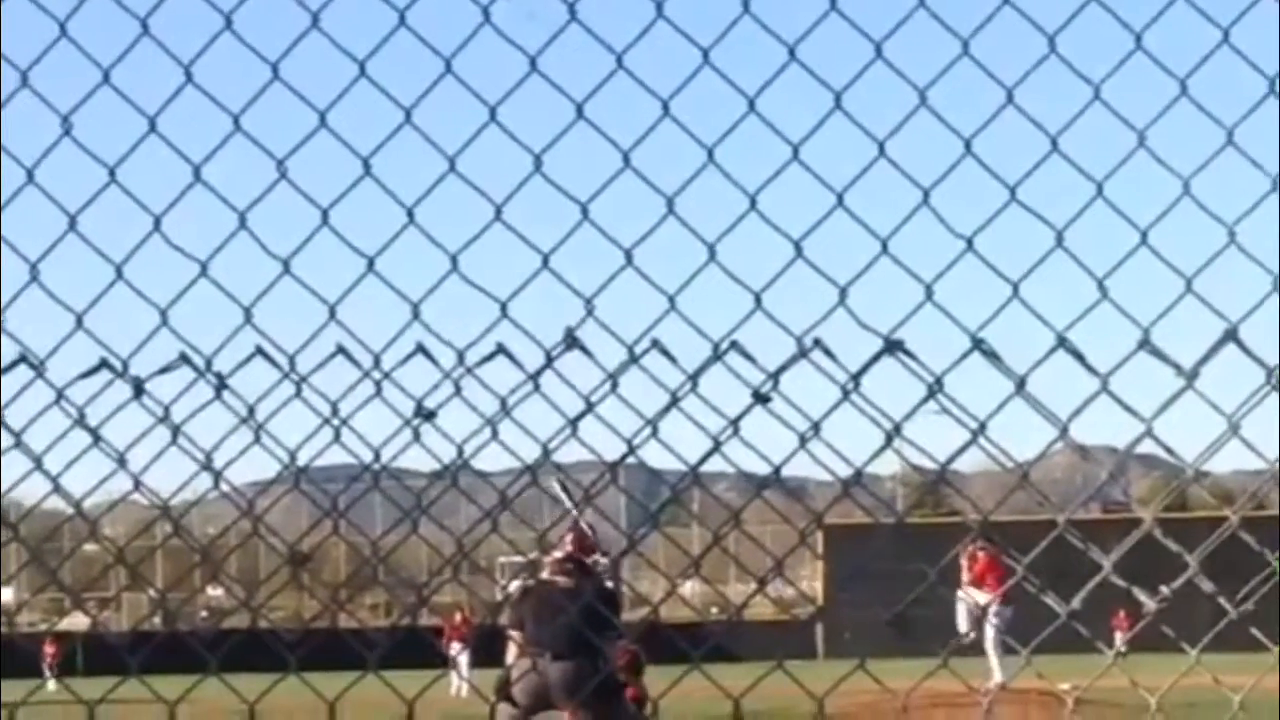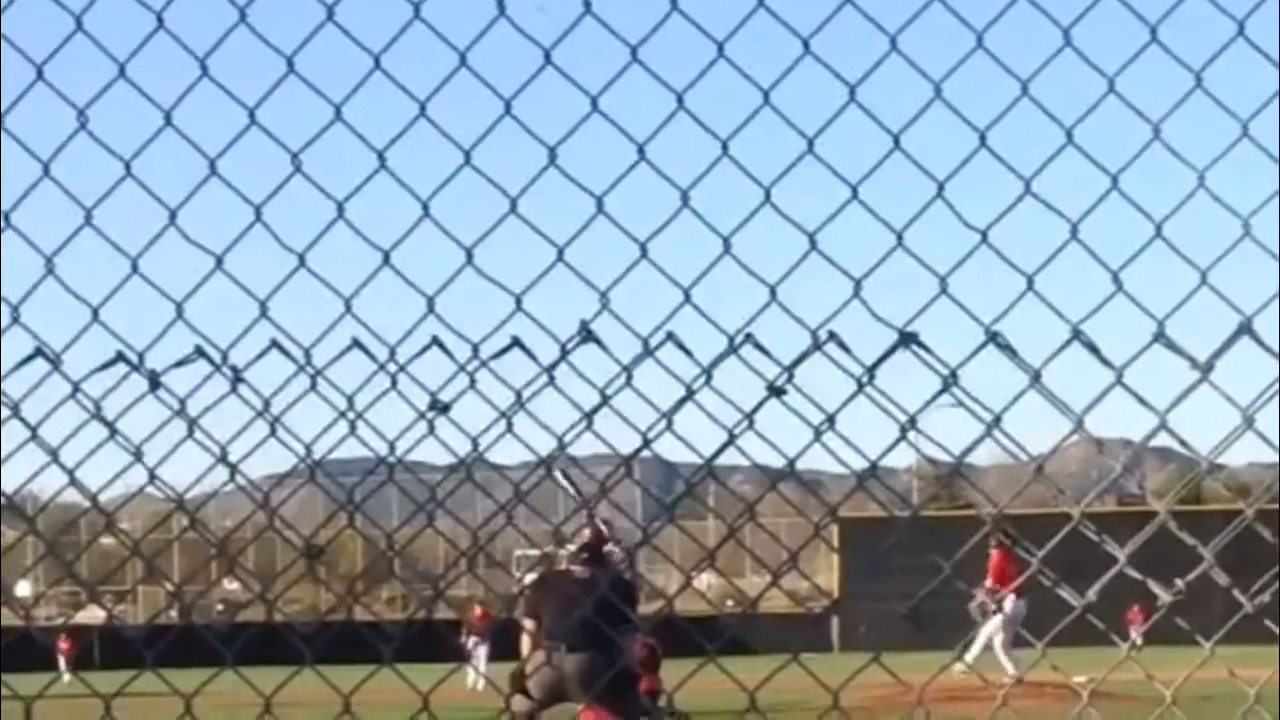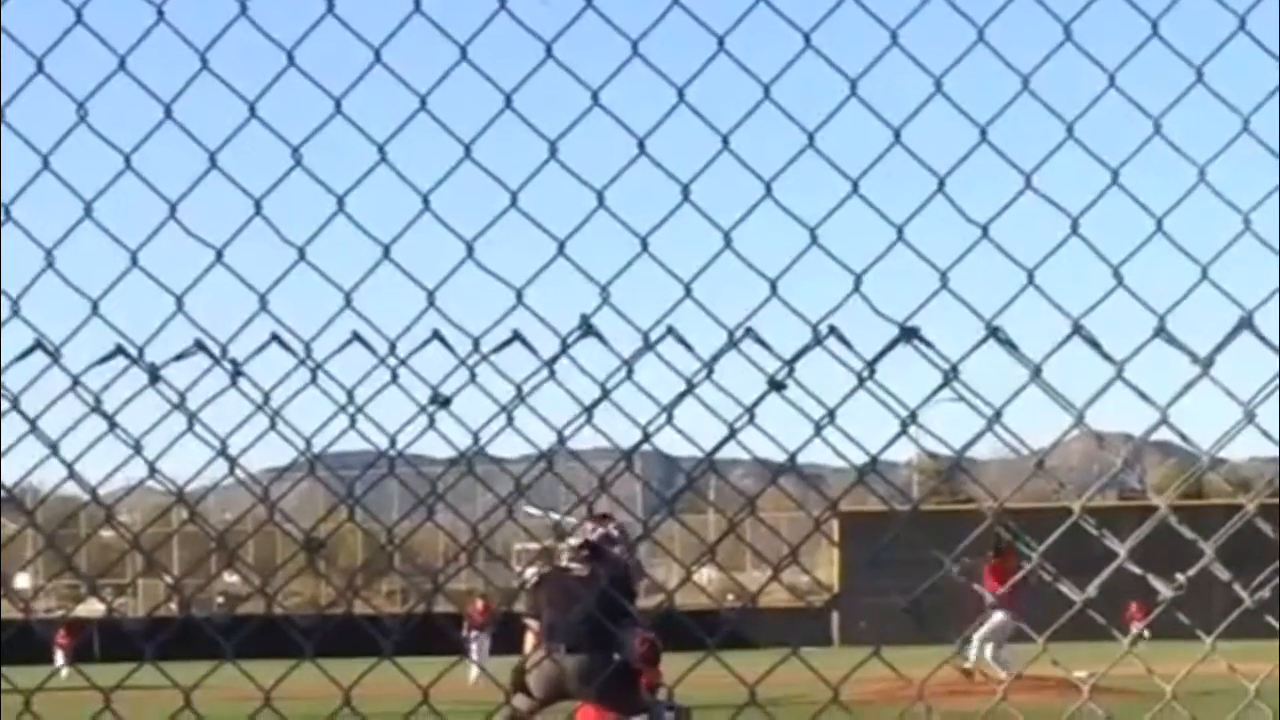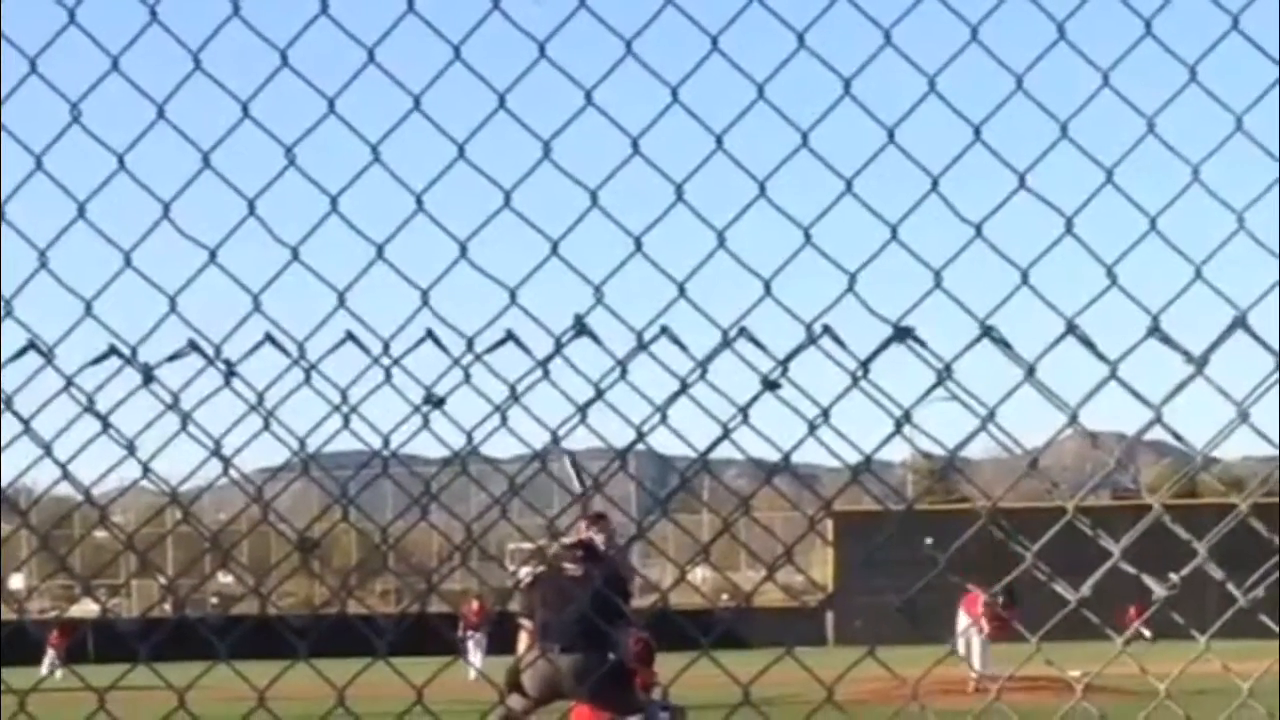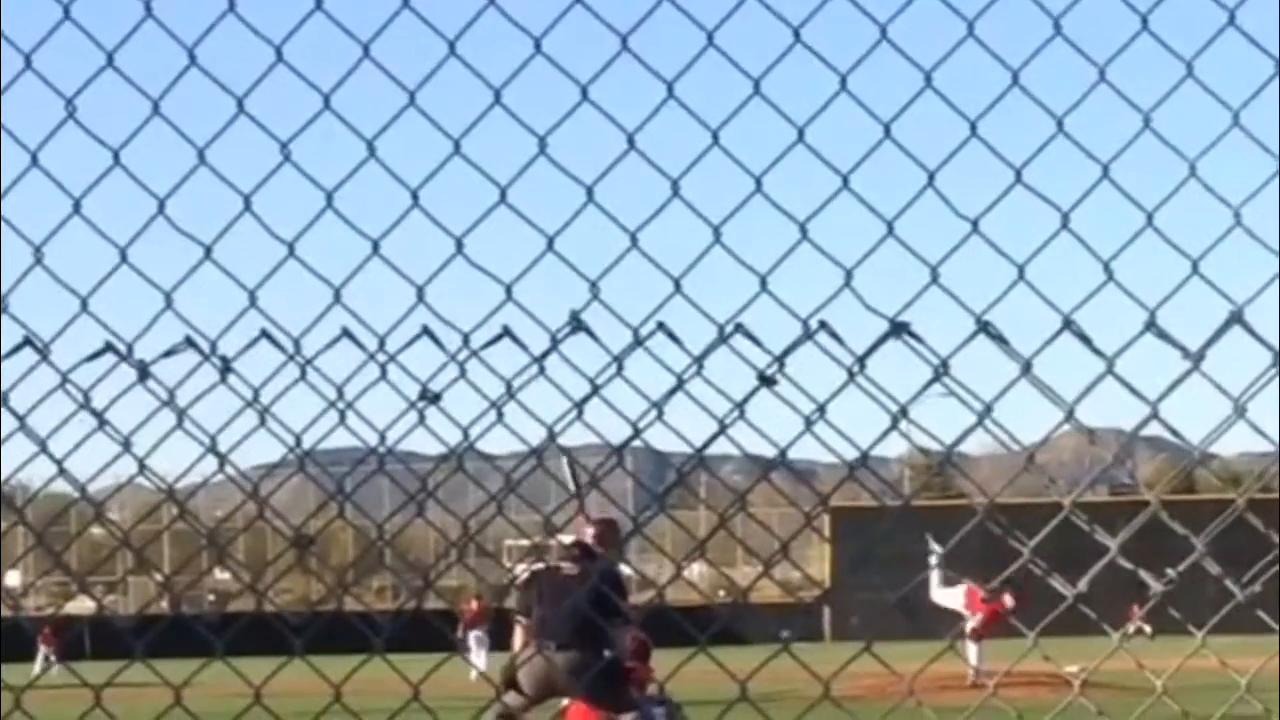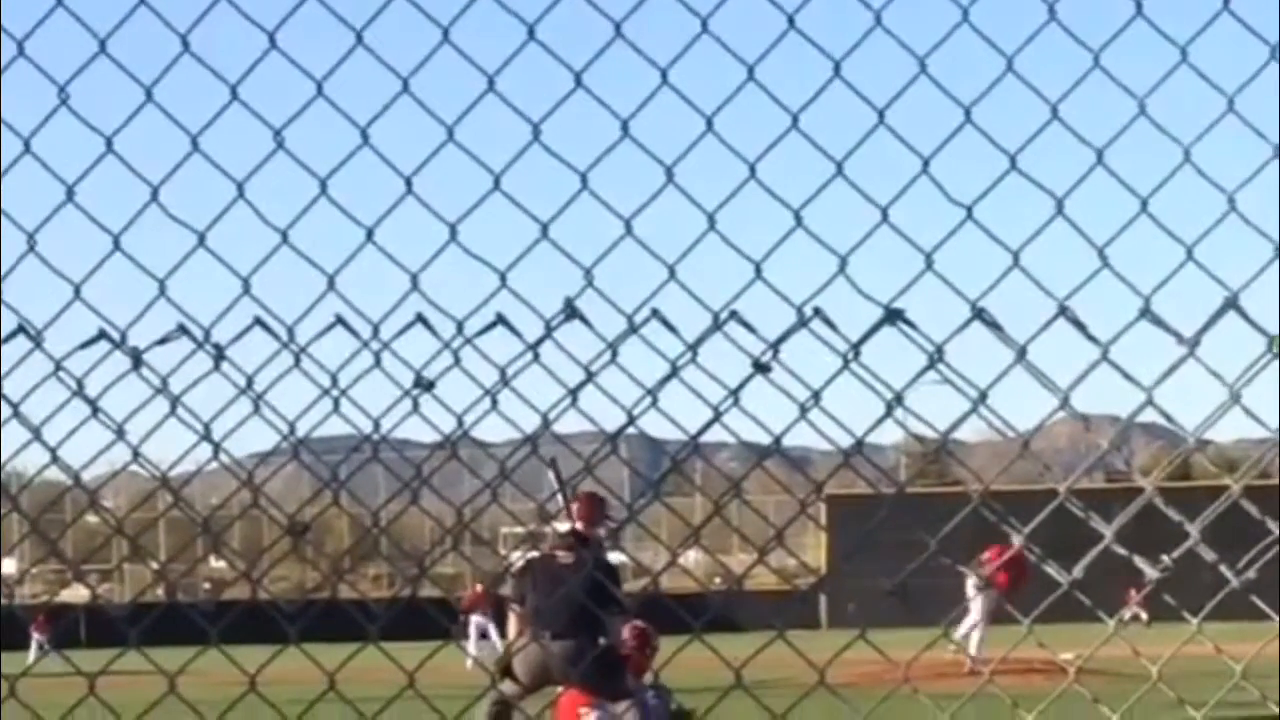
dt=0.3s
person 1, frame 1
left shoulder: (528, 593)
right shoulder: (600, 594)
left elbow: (515, 645)
right elbow: (609, 649)
left hip: (531, 674)
right hip: (577, 673)
person 1, frame 2
left shoulder: (544, 582)
right shoulder: (617, 583)
left elbow: (529, 632)
right elbow: (627, 640)
left hip: (546, 666)
right hip: (593, 666)
person 1, frame 3
left shoulder: (545, 580)
right shoulder: (615, 576)
left elbow: (534, 634)
right elbow: (628, 633)
left hip: (548, 666)
right hip: (594, 665)
person 1, frame 4
left shoulder: (537, 579)
right shoulder: (608, 576)
left elbow: (527, 634)
right elbow: (621, 632)
left wrist: (520, 670)
left hip: (542, 665)
right hip: (589, 665)
person 1, frame 5
left shoulder: (535, 577)
right shoulder: (606, 577)
left elbow: (522, 629)
right elbow: (618, 631)
left wrist: (516, 665)
left hip: (539, 662)
right hip: (584, 661)
person 1, frame 6
left shoulder: (529, 567)
right shoulder: (600, 566)
left elbow: (516, 619)
right elbow: (615, 619)
left wrist: (509, 659)
left hip: (534, 652)
right hip: (580, 651)
left knee: (499, 701)
right knee: (630, 700)
